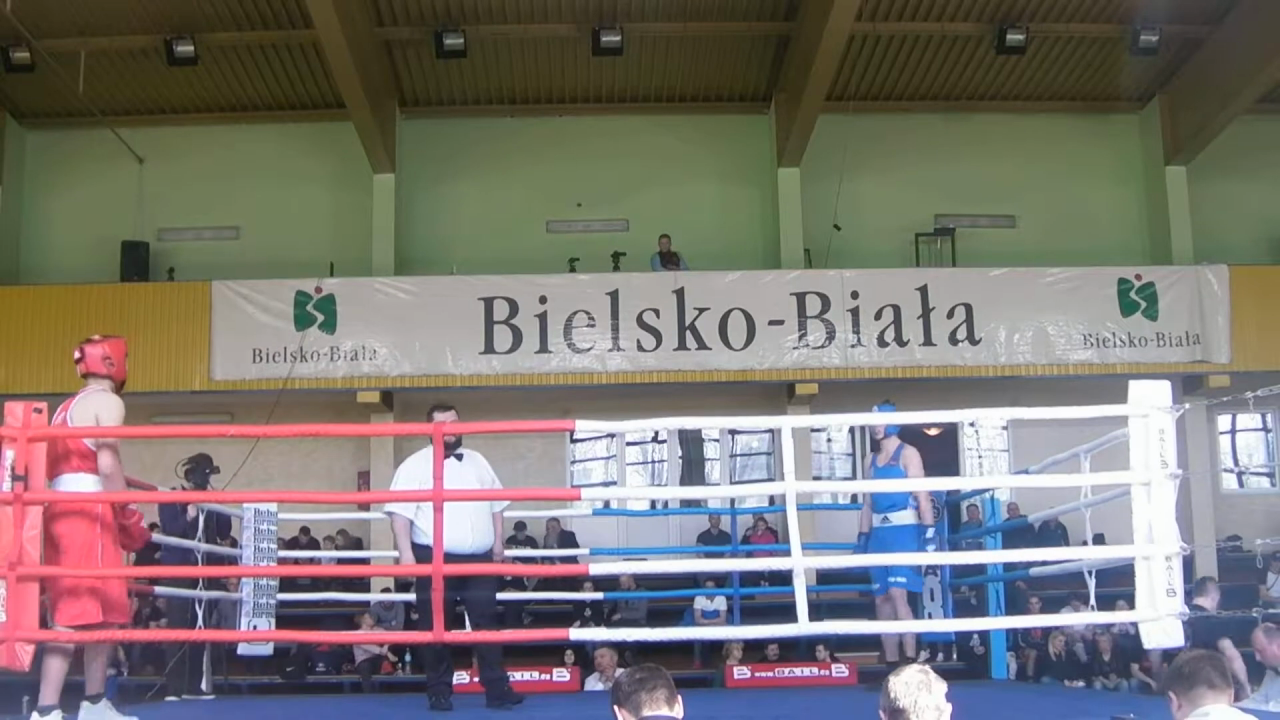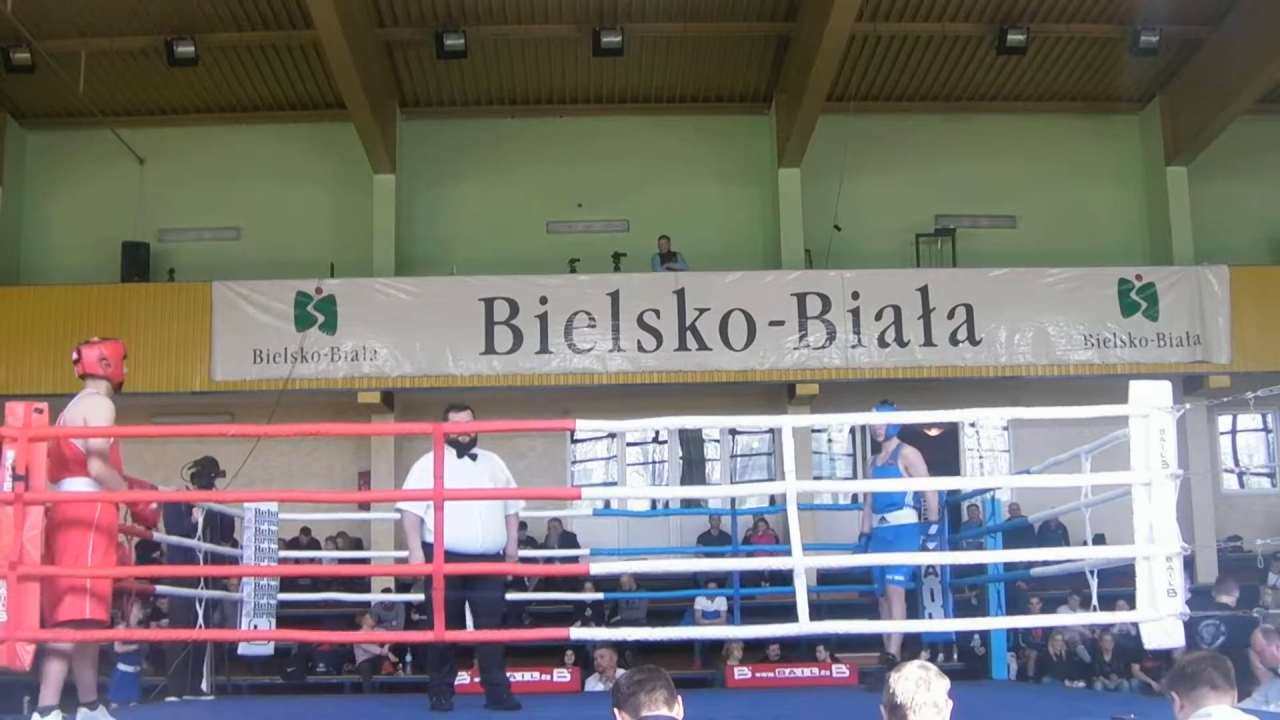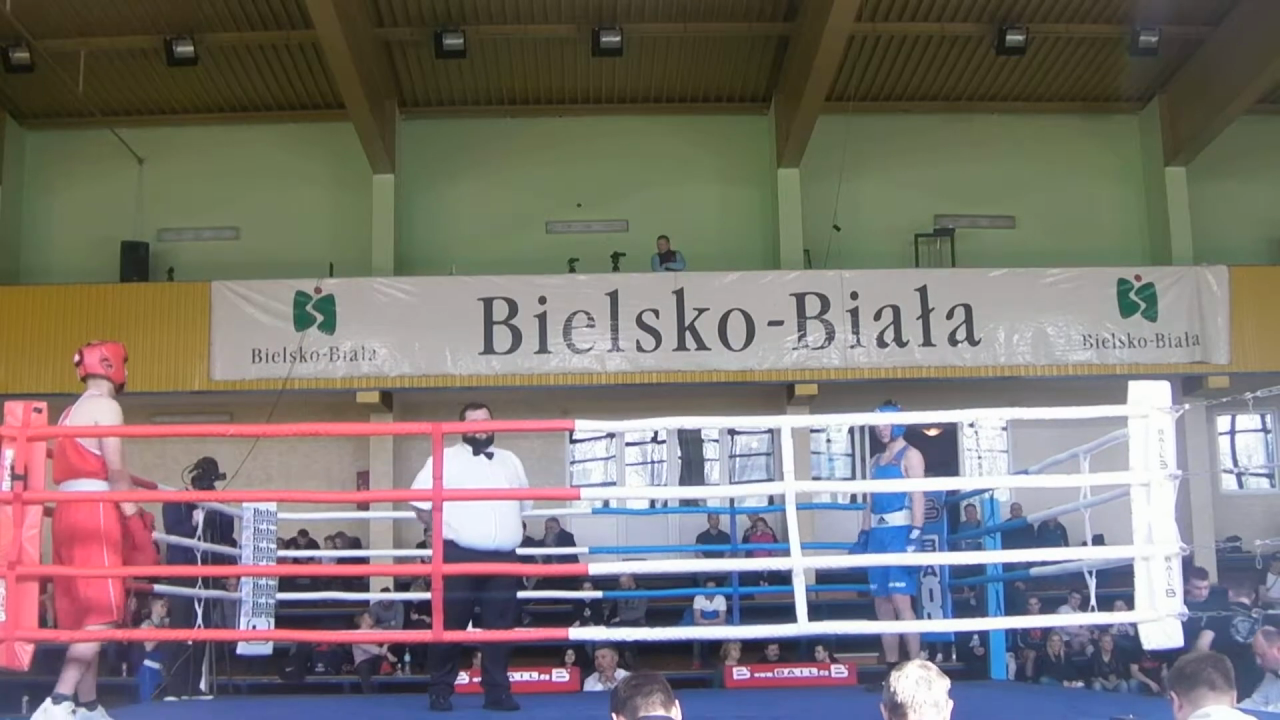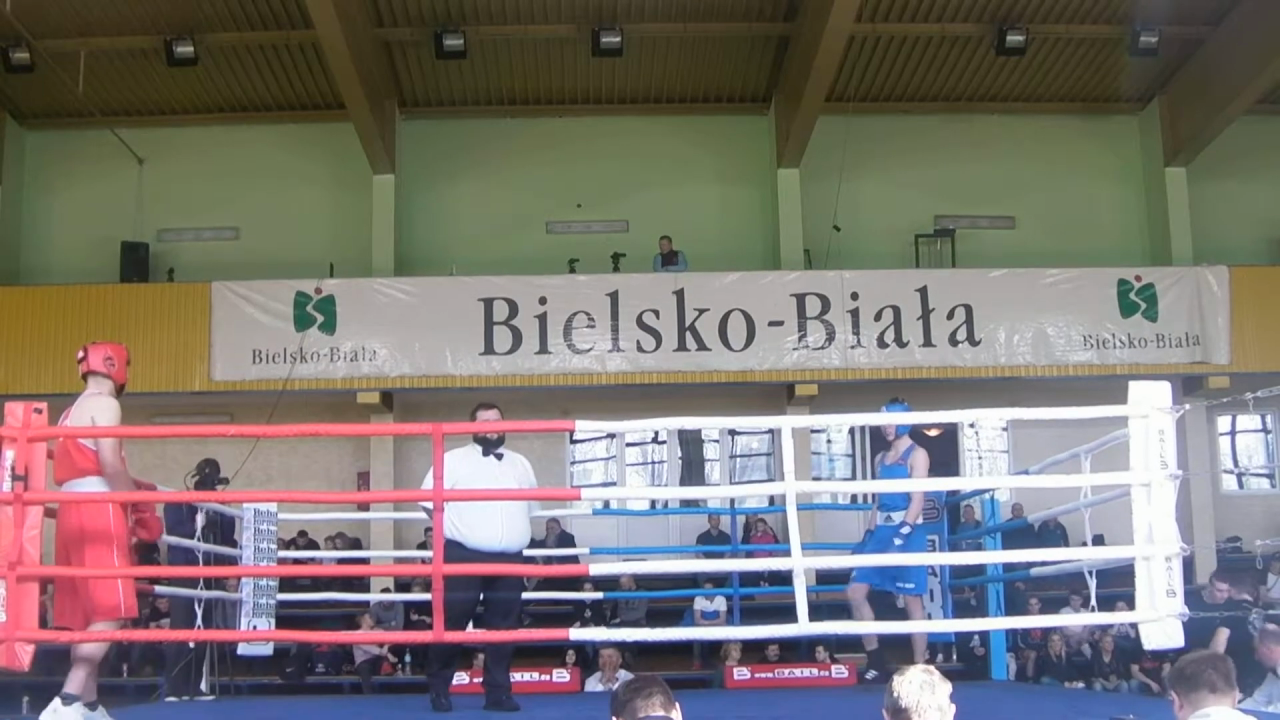
dt=0.3s
person 1, frame 1
left shoulder: (67, 408)
right shoulder: (108, 401)
left elbow: (75, 464)
right elbow: (107, 466)
right wrist: (130, 515)
left hip: (62, 509)
right hip: (88, 510)
left knee: (105, 611)
right knee: (76, 614)
person 1, frame 2
left shoulder: (74, 408)
right shoulder: (99, 404)
right elbow: (98, 465)
right wrist: (136, 502)
left hip: (67, 511)
right hip: (87, 511)
left knee: (86, 615)
right knee: (75, 614)
person 1, frame 3
left shoulder: (73, 412)
right shoulder: (105, 406)
left elbow: (86, 470)
right elbow: (116, 469)
right wrist: (131, 512)
left hip: (70, 512)
right hip: (94, 512)
left knee: (83, 615)
right knee: (100, 615)
person 1, frame 4
left shoulder: (72, 411)
right shoulder: (105, 402)
left elbow: (81, 478)
right elbow: (109, 463)
right wrist: (138, 503)
left hip: (70, 517)
right hip: (97, 514)
left knee: (87, 616)
right knee: (109, 612)
person 2, frame 1
left shoulder: (477, 461)
right shoulder: (415, 465)
left elbow: (495, 503)
right elbow: (399, 511)
left wrist: (498, 541)
right wrist: (405, 552)
left hip: (478, 558)
right hip: (435, 558)
left knee: (486, 622)
right knee: (436, 627)
left ankle: (497, 688)
right ankle: (439, 691)
person 2, frame 2
left shoulder: (494, 462)
right shoulder: (430, 463)
left elbow: (511, 505)
right elbow: (410, 509)
left wrist: (512, 542)
right wrist: (416, 550)
left hip: (490, 560)
right hip: (446, 558)
left knee: (492, 626)
right knee: (444, 627)
left ankle: (497, 691)
right ankle: (440, 691)
person 2, frame 3
left shoulder: (510, 461)
right shoulder: (445, 459)
left elbow: (524, 503)
right elbow: (420, 501)
right wrist: (439, 530)
left hip: (503, 558)
right hip: (458, 555)
left knee: (500, 626)
right knee: (450, 625)
left ankle: (497, 691)
right ankle: (440, 690)
person 2, frame 4
left shoulder: (520, 463)
right shoulder: (454, 459)
left elbow: (531, 505)
right elbow: (430, 501)
left wrist: (512, 533)
right wrist: (454, 529)
left hip: (509, 559)
right hip: (463, 555)
left knee: (503, 627)
right knee: (451, 623)
left ankle: (498, 691)
right ankle: (439, 687)
person 3, frame 1
left shoulder: (907, 454)
right shoulder: (870, 461)
left elbow: (922, 497)
left wrist: (929, 537)
right wrist: (862, 541)
left hip: (904, 530)
right hip: (878, 533)
left knee: (898, 595)
right knee: (882, 601)
left ankle: (911, 664)
right ankle: (892, 667)
person 3, frame 2
left shoulder: (907, 453)
right shoulder: (873, 461)
left elbow: (929, 494)
left wrist: (933, 532)
right wrist: (863, 541)
left hip: (904, 529)
right hip: (879, 534)
left knee: (894, 592)
right knee: (884, 601)
left ankle: (892, 661)
right ankle: (890, 664)
person 3, frame 3
left shoulder: (910, 456)
right shoulder: (876, 461)
left elbow: (918, 499)
left wrist: (914, 538)
right wrist: (863, 537)
left hip: (900, 531)
right hip: (878, 534)
left knee: (900, 600)
right knee: (882, 604)
right ankle: (892, 669)
person 3, frame 4
left shoulder: (917, 455)
right shoulder: (880, 459)
left elbow: (918, 498)
left wrist: (901, 535)
right wrist: (869, 535)
left hip: (908, 533)
right hip: (882, 532)
left knee: (912, 601)
right knee: (855, 591)
right ankle: (876, 659)
person 4, frame 1
right shoulder: (170, 500)
left elbow: (224, 533)
right elbow: (168, 531)
right wrist: (188, 518)
left knee: (201, 629)
right knee: (177, 628)
left ankle: (193, 685)
right ankle: (174, 688)
person 4, frame 2
right shoulder: (174, 501)
left elbow: (227, 534)
right elbow: (172, 532)
left wrist: (220, 508)
right wrist: (192, 519)
right hip: (181, 573)
left knee: (202, 629)
right knee: (180, 629)
left ankle: (194, 684)
right ankle: (175, 686)
person 4, frame 3
right shoulder: (175, 502)
left elbow: (227, 536)
right elbow: (172, 533)
left wrist: (220, 511)
right wrist: (192, 523)
right knee: (179, 628)
left ankle: (193, 686)
right ankle: (174, 687)
person 4, frame 4
right shoulder: (176, 504)
left elbow: (228, 539)
right elbow: (173, 534)
left wrist: (221, 524)
right wrist: (195, 526)
left knee: (202, 631)
right knee: (180, 629)
left ankle: (194, 686)
right ankle: (174, 688)
